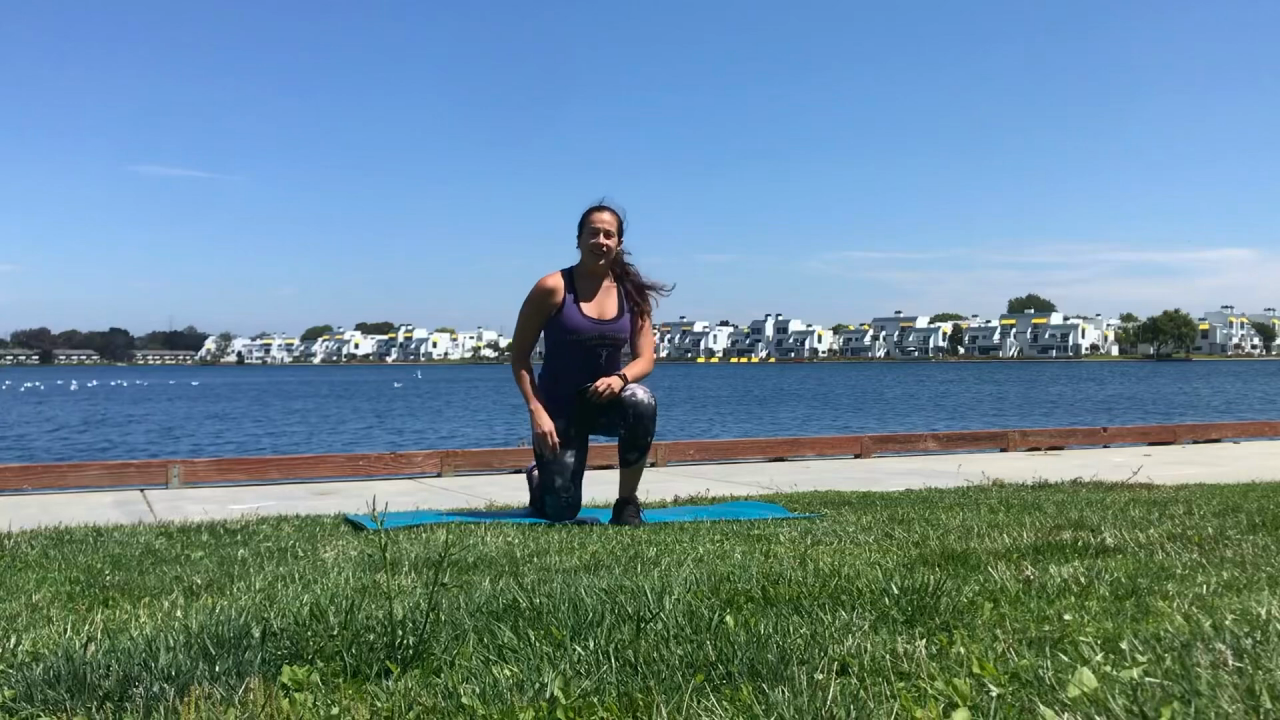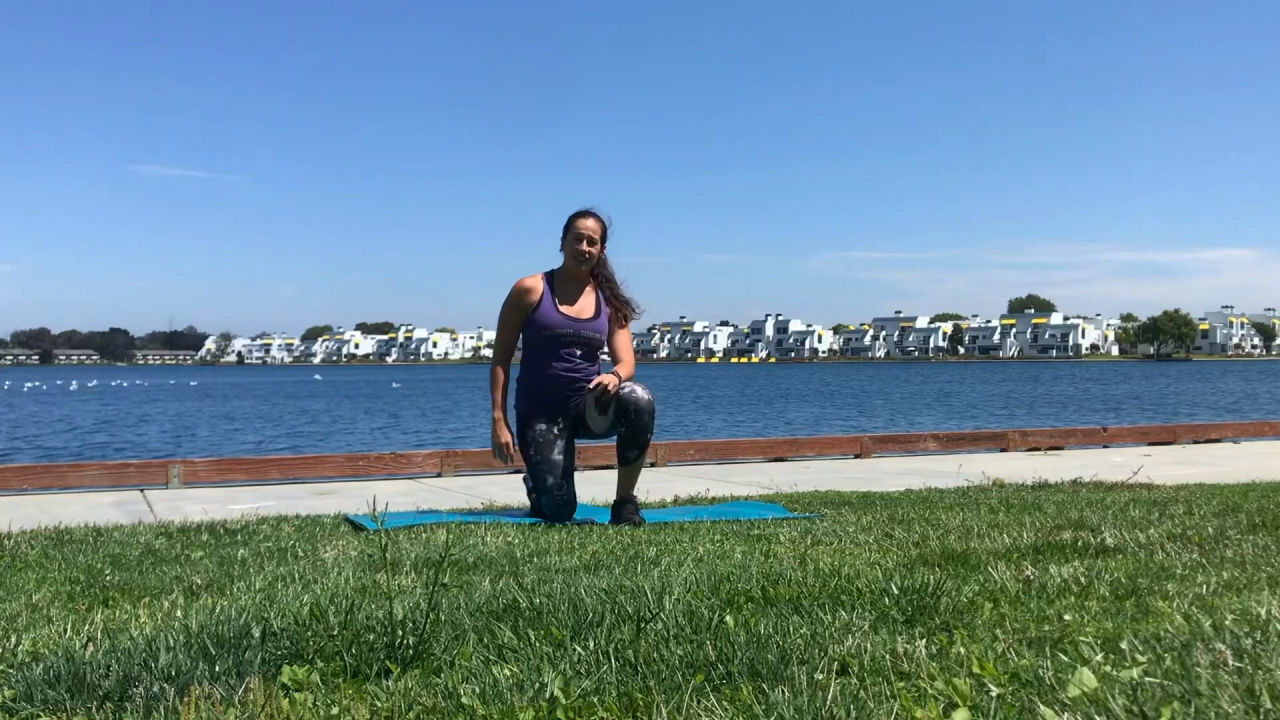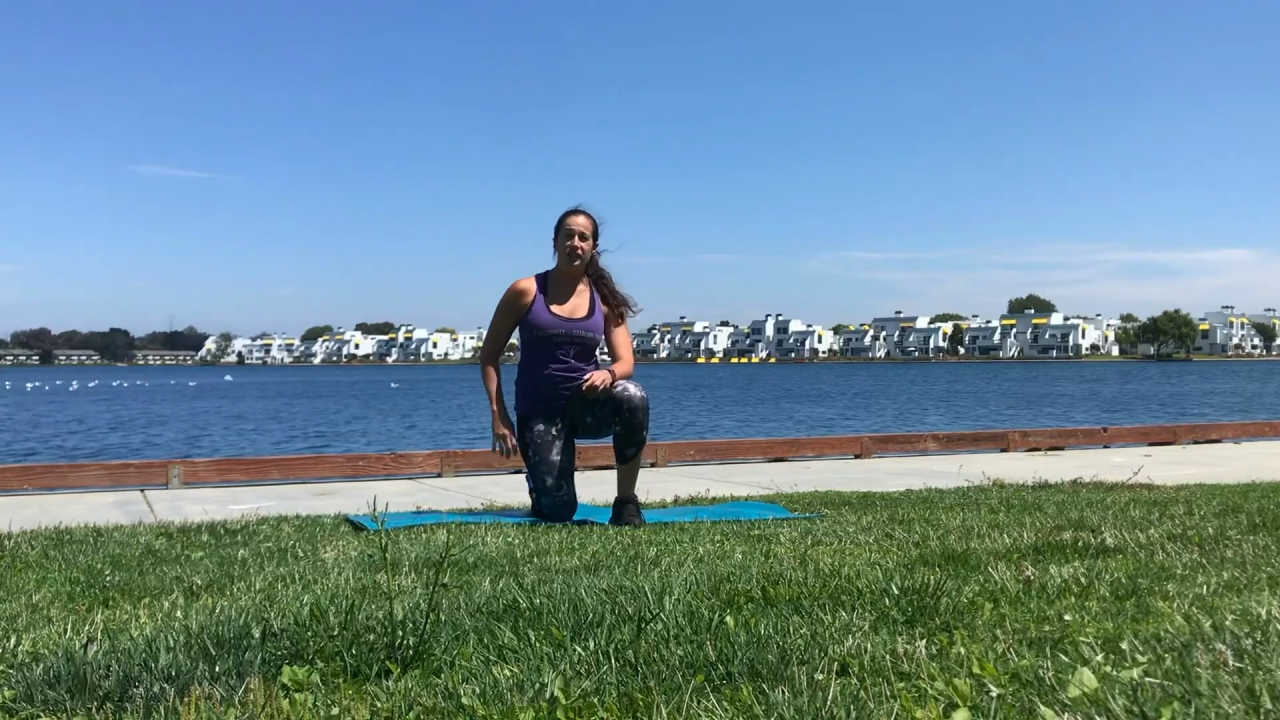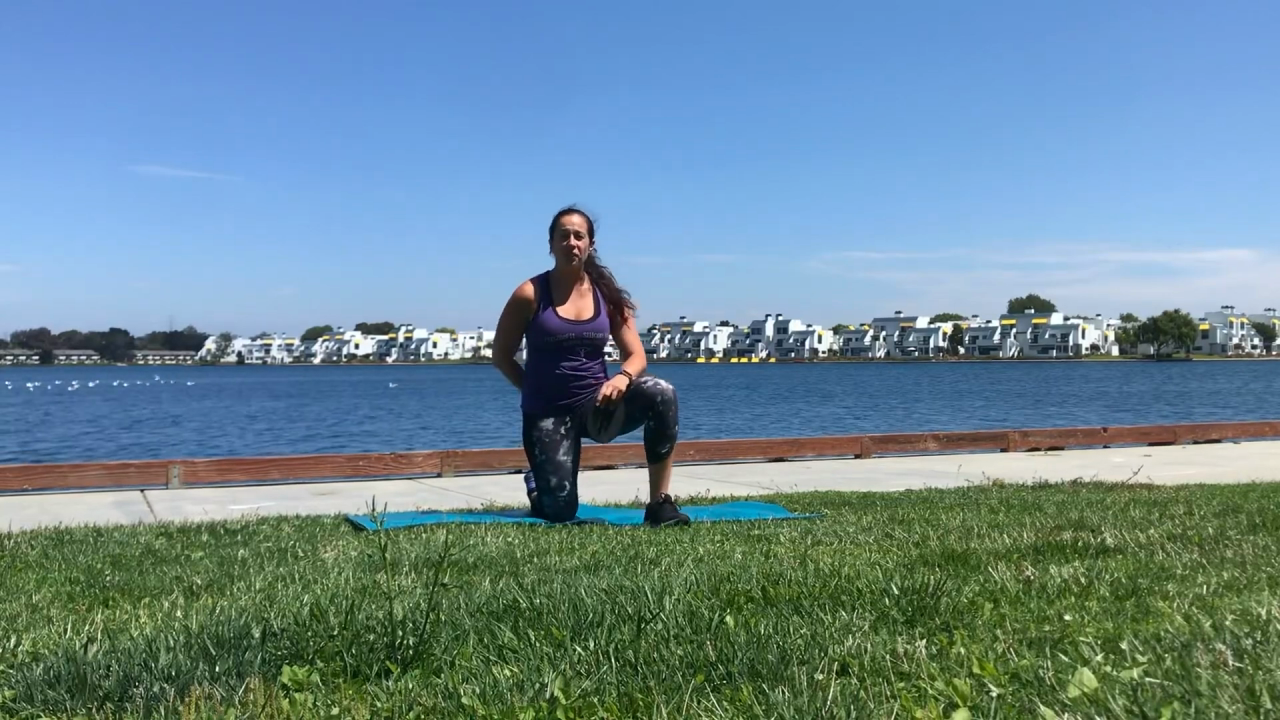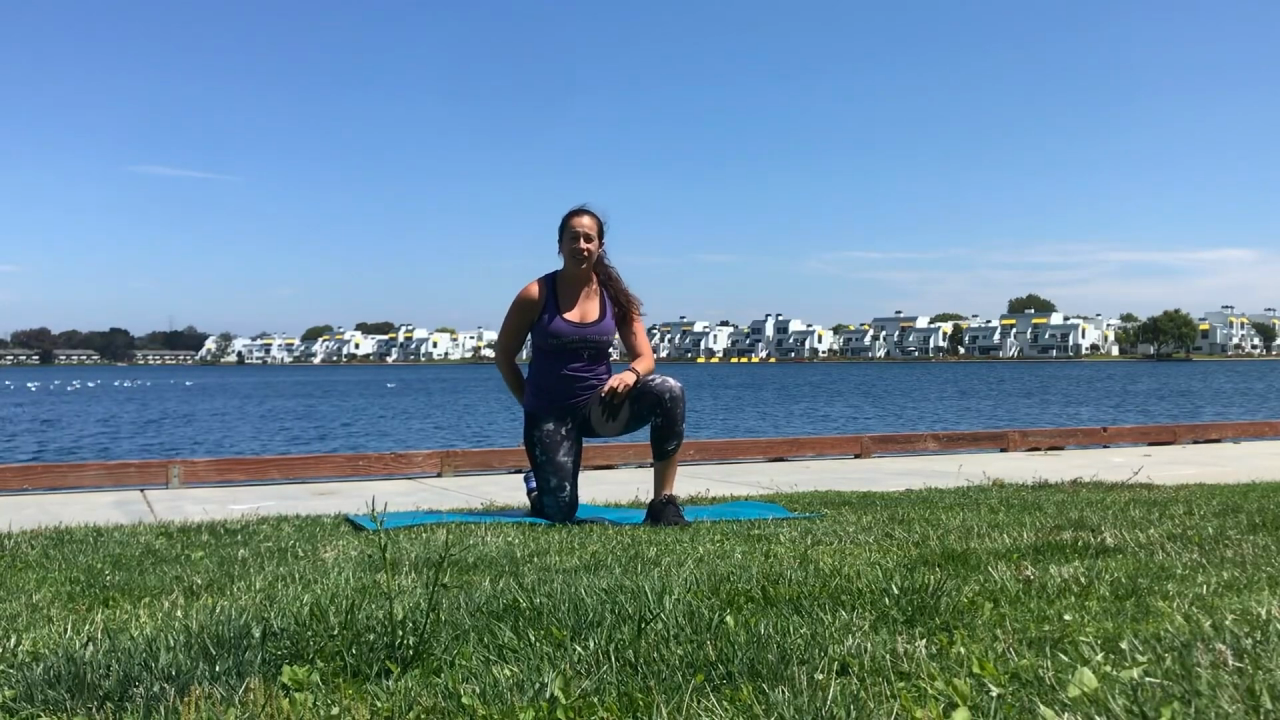
dt=0.7s
person 1, frame 1
left shoulder: (633, 294)
right shoulder: (552, 289)
left elbow: (645, 358)
right elbow: (519, 355)
left wrist: (621, 378)
right wrist: (537, 411)
left hip: (607, 401)
right hip: (559, 409)
left knee: (641, 401)
right knee: (562, 511)
left ankle: (626, 502)
right ankle: (538, 479)
person 1, frame 2
left shoulder: (610, 300)
right shoulder: (530, 289)
left elbow: (627, 361)
right elbow: (501, 358)
left wrist: (614, 376)
right wrist: (499, 419)
left hip: (588, 403)
right hip: (540, 412)
left knee: (639, 399)
right knee: (558, 511)
left ankle: (625, 502)
right ankle: (537, 486)
person 1, frame 3
left shoulder: (606, 300)
right shoulder: (526, 291)
left elbow: (626, 363)
right elbow: (489, 353)
left wrist: (608, 375)
right wrist: (498, 416)
left hip: (589, 406)
right hip: (539, 413)
left knee: (632, 398)
right knee: (558, 511)
left ankle: (626, 501)
right ankle: (540, 486)
person 1, frame 4
left shoulder: (608, 295)
right shoulder: (530, 295)
left elbow: (637, 355)
right elbow: (502, 356)
left wrist: (623, 377)
right wrist: (539, 391)
left hip: (596, 403)
right hip: (548, 412)
left knee: (660, 393)
right knee: (560, 512)
left ankle: (660, 503)
right ankle: (537, 485)
person 1, frame 5
left shoulder: (615, 296)
right shoulder: (536, 295)
left elbow: (645, 357)
right elbow: (504, 355)
left wrist: (630, 374)
right wrist: (530, 403)
left hip: (599, 404)
right hip: (550, 413)
left knee: (668, 390)
right knee: (560, 512)
left ankle: (663, 503)
right ankle: (536, 487)
